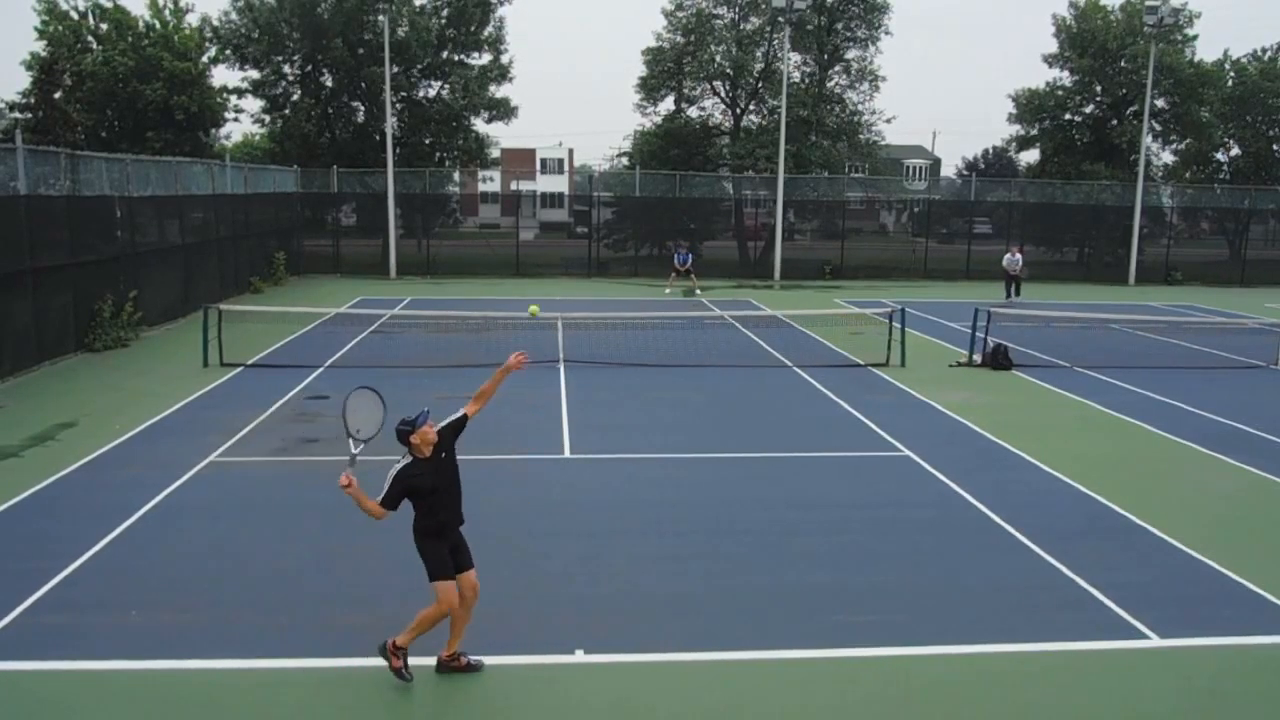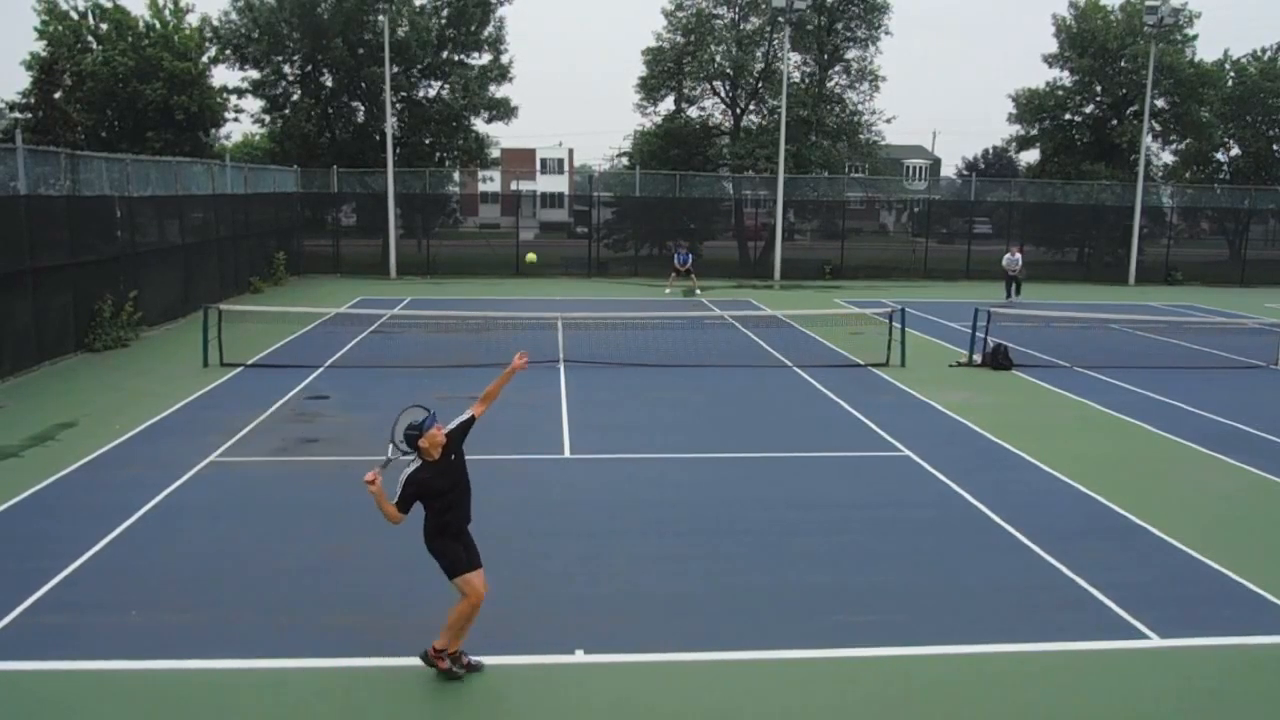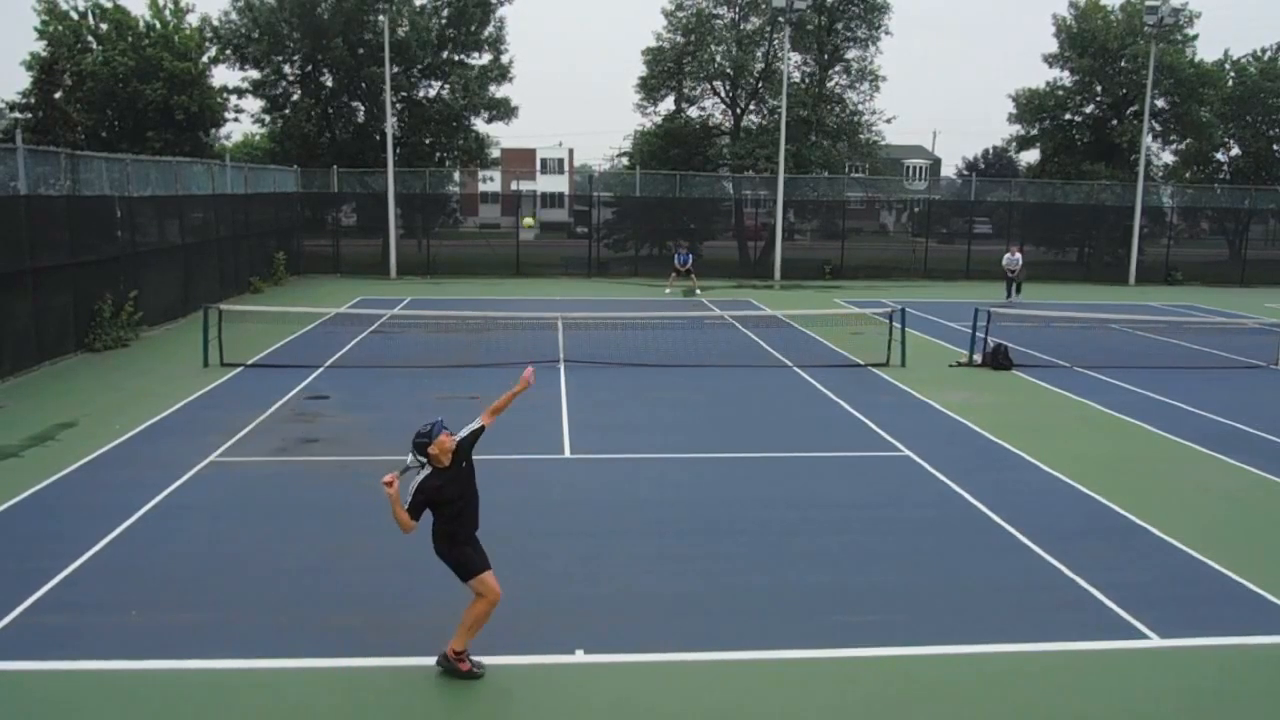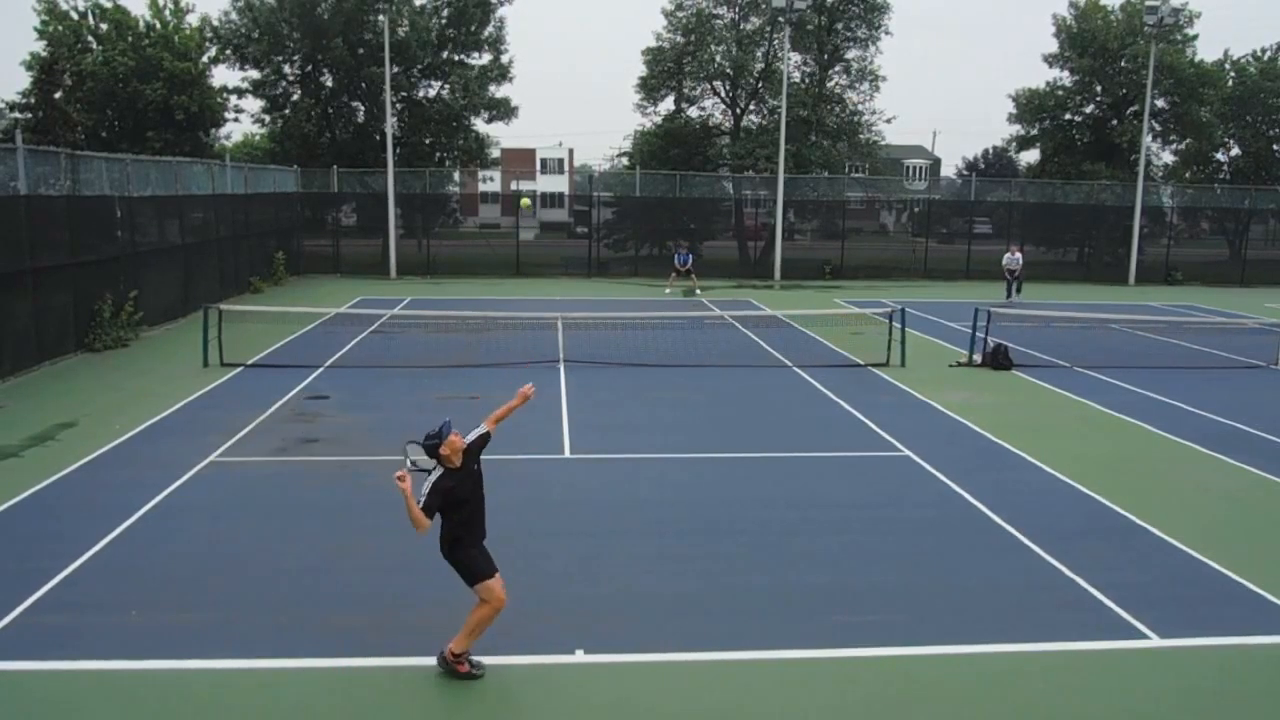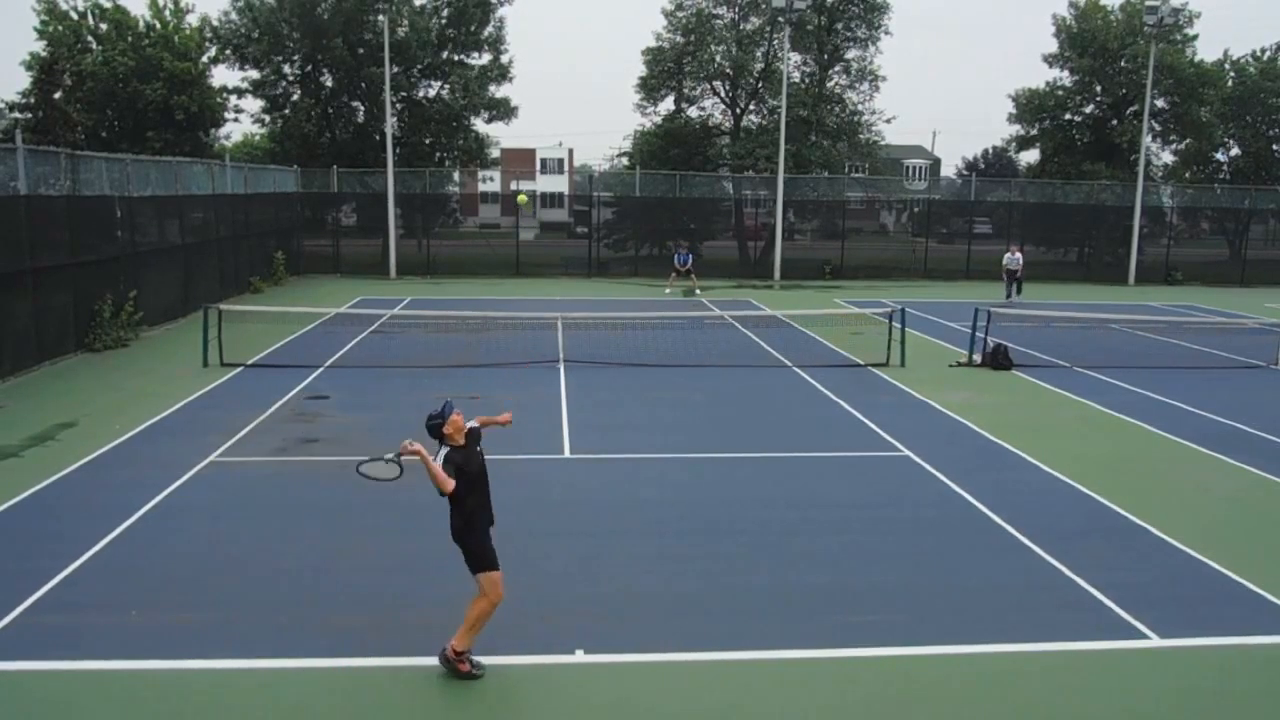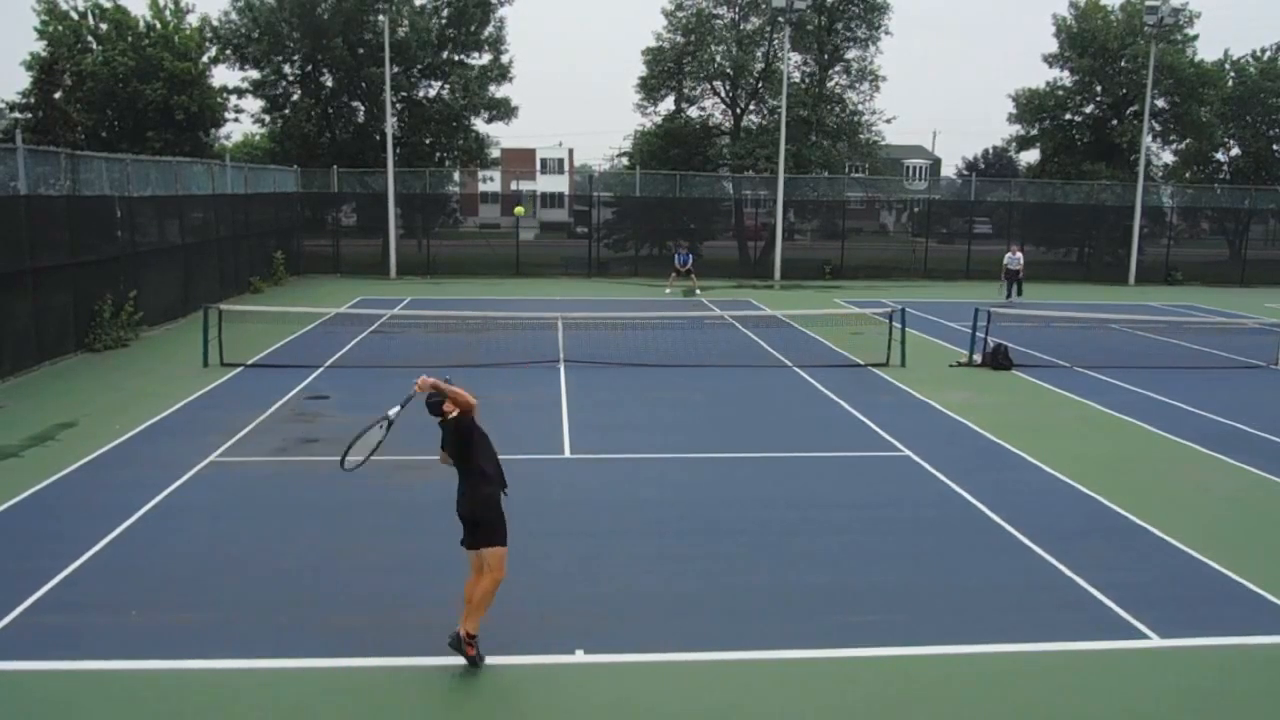
dt=0.1s
person 1, frame 1
left shoulder: (444, 437)
right shoulder: (402, 474)
left elbow: (476, 403)
right elbow: (379, 512)
left wrist: (504, 370)
right wrist: (354, 492)
left hip: (452, 532)
right hip: (430, 538)
left knee: (469, 591)
right knee: (448, 604)
left ankle: (450, 655)
right ankle: (397, 646)
person 1, frame 2
left shoulder: (452, 439)
right shoulder: (414, 477)
left elbow: (482, 403)
right elbow: (395, 516)
left wrist: (510, 372)
right wrist: (377, 492)
left hip: (460, 531)
right hip: (441, 539)
left knee: (478, 592)
right knee: (475, 595)
left ankle: (453, 652)
right ankle: (437, 651)
person 1, frame 3
left shoulder: (461, 446)
right shoulder: (424, 482)
left elbow: (489, 414)
right elbow: (407, 525)
left wrist: (518, 389)
right wrist: (393, 496)
left hip: (466, 536)
right hip: (452, 542)
left knee: (486, 594)
right knee: (491, 593)
left ankle: (456, 651)
right ankle: (454, 653)
person 1, frame 4
left shoulder: (470, 450)
right shoulder: (437, 484)
left elbow: (490, 421)
right elbow: (421, 525)
left wrist: (519, 401)
right wrist: (408, 494)
left hip: (473, 541)
right hip: (459, 546)
left knee: (492, 598)
right knee: (496, 600)
left ankle: (458, 651)
right ankle: (453, 654)
person 1, frame 5
left shoulder: (469, 435)
right shoulder: (446, 459)
left elbow: (476, 423)
right elbow: (447, 488)
left wrist: (498, 419)
right wrist: (424, 456)
left hip: (474, 527)
right hip: (470, 529)
left knee: (488, 594)
right knee: (492, 595)
left ankle: (458, 650)
right ankle: (454, 651)
person 1, frame 6
left shoulder: (460, 422)
right shoulder: (455, 427)
right elbow: (468, 401)
right wrist: (436, 385)
left hip: (472, 503)
right hip: (483, 503)
left knee: (479, 573)
right knee: (494, 572)
left ankle: (464, 632)
right ankle: (467, 634)
